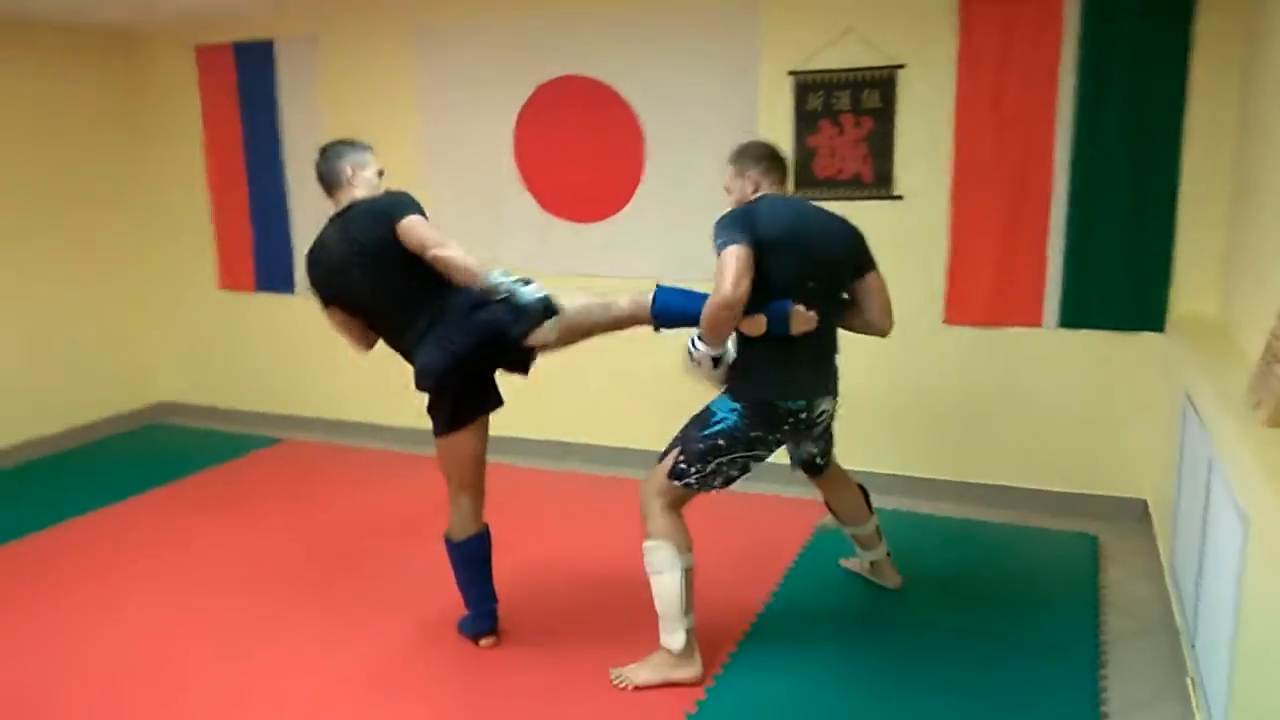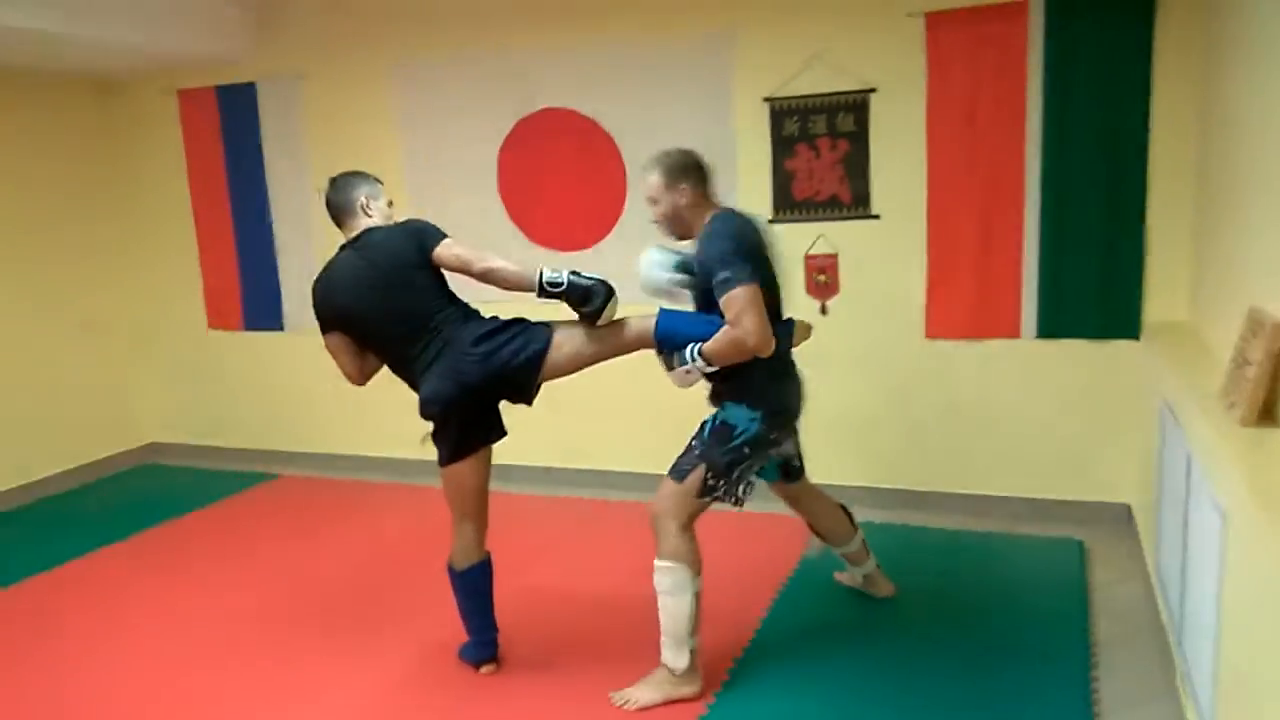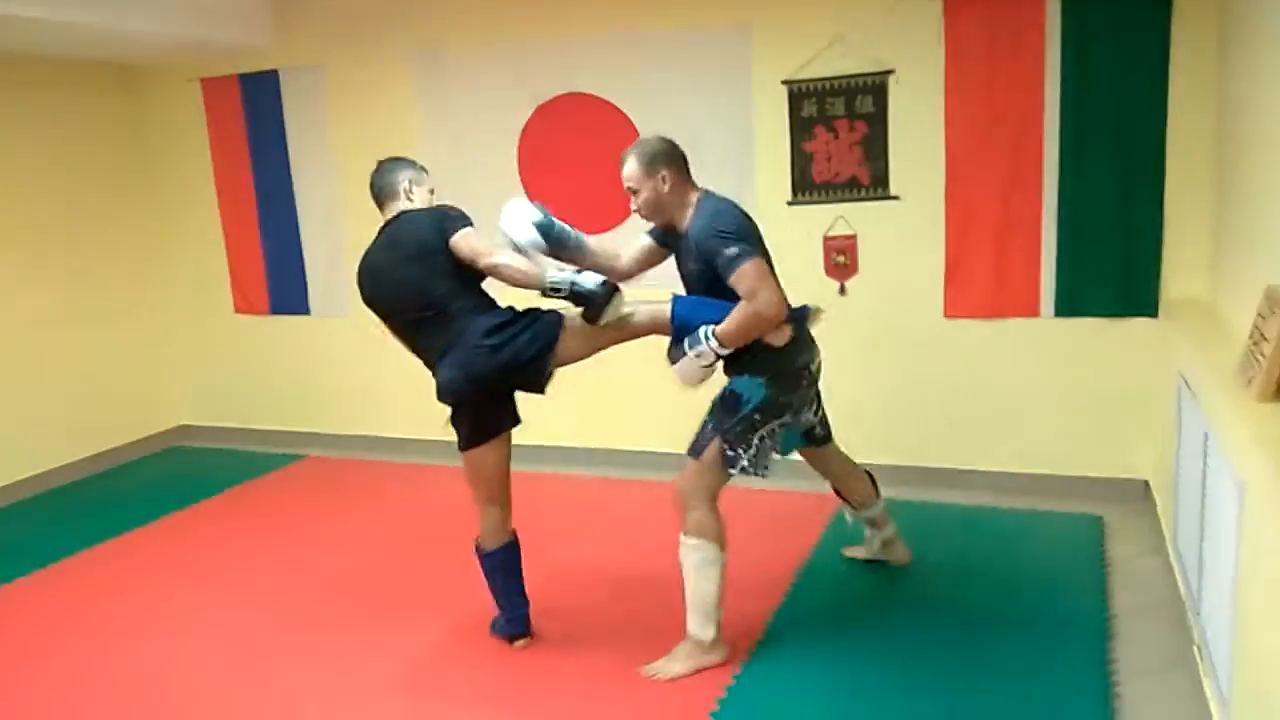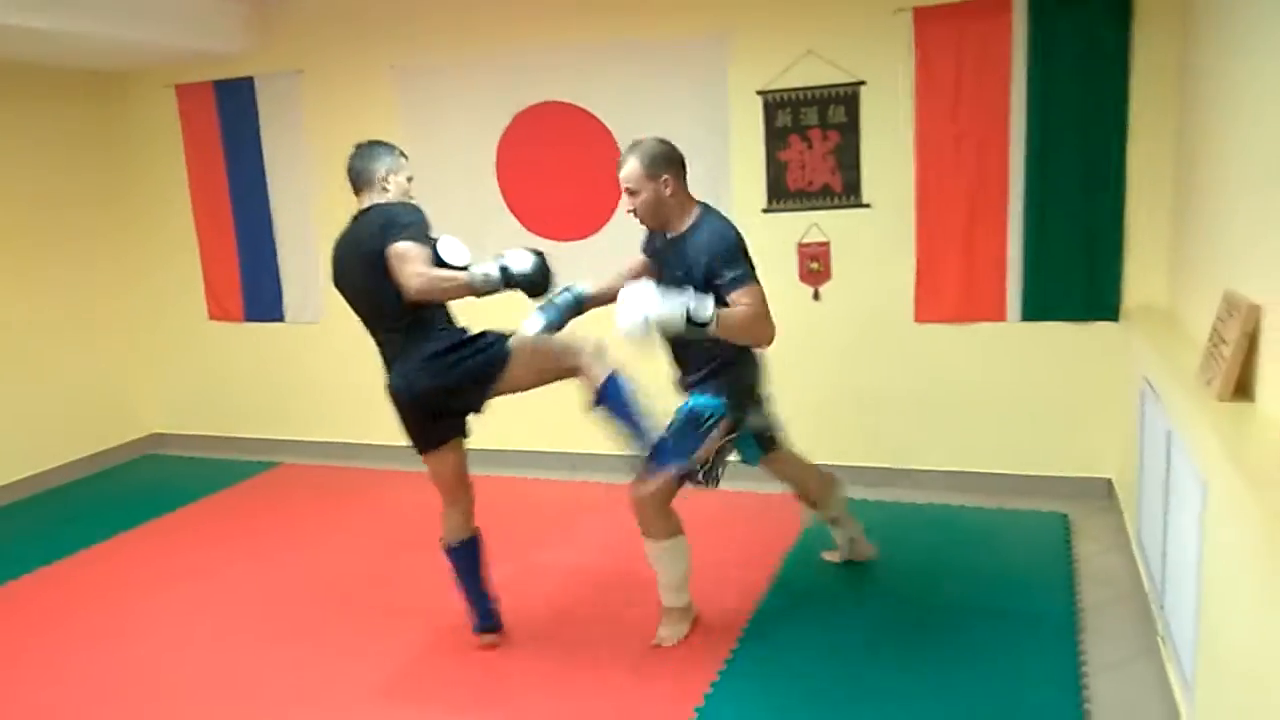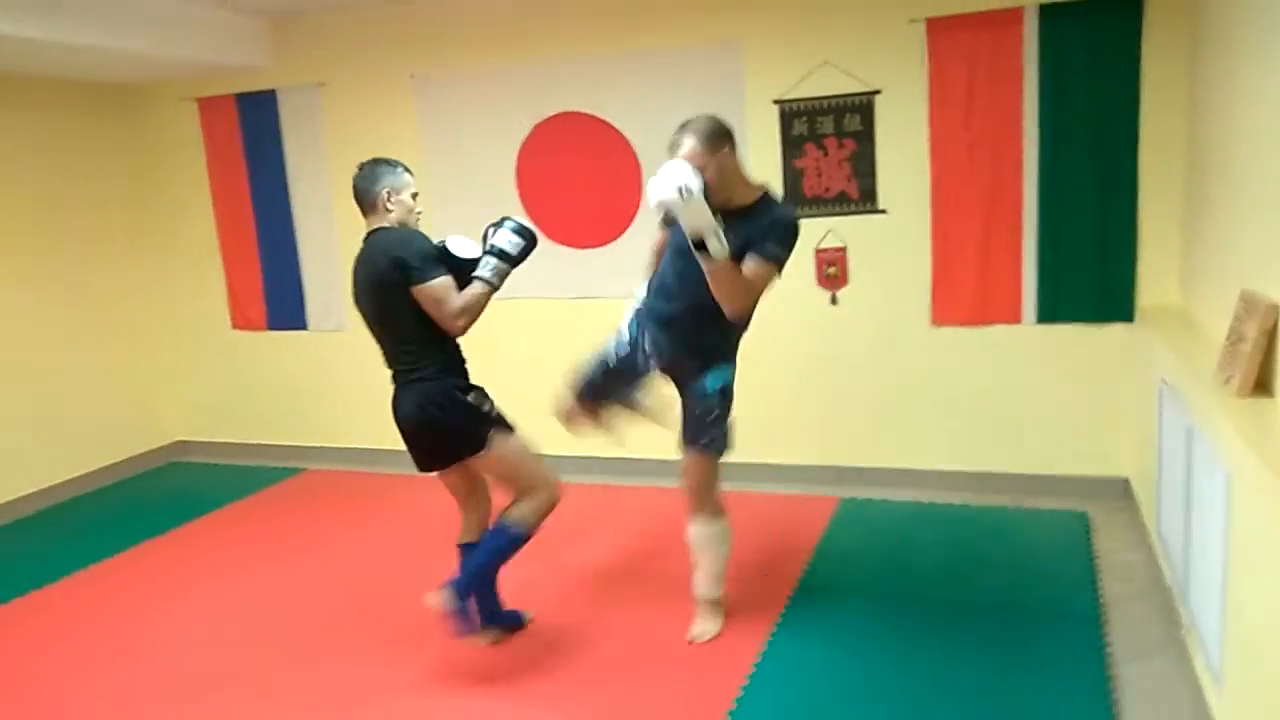
dt=0.2s
person 1, frame 1
left shoulder: (744, 220)
right shoulder: (843, 231)
left elbow: (730, 296)
right elbow: (879, 321)
left wrist: (705, 344)
left hip: (756, 396)
right hip: (817, 392)
left knee: (657, 497)
right knee: (824, 473)
left ankle: (678, 652)
right ankle: (878, 562)
person 1, frame 2
left shoulder: (718, 245)
right shoulder: (733, 228)
left elbow: (752, 337)
left wrist: (695, 357)
right wrist: (689, 275)
left hip: (752, 402)
right hip: (774, 393)
left knee: (669, 513)
right knee: (793, 487)
left ankle: (678, 670)
right ankle: (868, 574)
person 1, frame 3
left shoulder: (715, 224)
right shoulder: (680, 220)
left elbow: (769, 305)
right elbow: (622, 264)
left wrist: (706, 345)
right wrist: (556, 237)
left hip: (768, 373)
right hip: (790, 362)
left knee: (694, 489)
right knee: (822, 453)
left ankle: (705, 640)
right ankle: (887, 542)
person 1, frame 4
left shoulder: (714, 240)
right shoulder: (663, 229)
left elbow: (760, 330)
right elbow: (626, 280)
left wrist: (689, 311)
right wrist: (573, 298)
left hip: (721, 388)
right hip: (724, 375)
left knee: (648, 495)
right knee: (779, 461)
left ankle: (677, 608)
right ankle: (851, 540)
person 1, frame 5
left shoulder: (775, 221)
right shoulder: (684, 199)
left elbow: (735, 304)
left wrist: (705, 230)
left hip: (706, 361)
right hip: (648, 330)
left knee: (696, 485)
right knee: (574, 412)
left ankle: (710, 599)
right ankle: (622, 401)
person 2, frame 1
left shoulder: (319, 261)
right shoulder: (387, 207)
left elbow: (364, 338)
right elbow: (438, 249)
right wrist: (513, 290)
left hip: (440, 363)
right hip: (476, 325)
left knee: (463, 498)
right knee: (625, 308)
left ankle: (480, 619)
right ankle: (766, 318)
person 2, frame 2
left shoulder: (326, 287)
right shoulder: (407, 235)
left elbow: (358, 372)
right elbow: (480, 265)
right wrist: (561, 283)
left hip: (445, 391)
right hip: (486, 350)
left knee: (467, 525)
right knee: (631, 330)
left ankle: (482, 646)
person 2, frame 3
left shoulder: (369, 270)
right shoulder: (435, 220)
right elbow: (491, 258)
right wrist: (572, 283)
left hip: (459, 377)
right hip: (500, 339)
left knee: (491, 506)
right knee: (645, 316)
left ankle: (513, 619)
person 2, frame 4
left shoulder: (343, 253)
right shoulder: (400, 217)
right elbow: (416, 283)
right wrist: (496, 274)
left hip: (409, 384)
right hip: (451, 361)
left knee: (456, 504)
right knee: (583, 357)
left ankle: (485, 619)
person 2, frame 5
left shoulder: (367, 263)
right shoulder: (406, 245)
right elbow: (457, 319)
left wrist: (455, 269)
right wrist: (497, 262)
left hip: (413, 402)
right hip: (445, 397)
left knee: (477, 504)
right knee: (540, 491)
left ankle: (488, 612)
right ankle: (463, 593)
